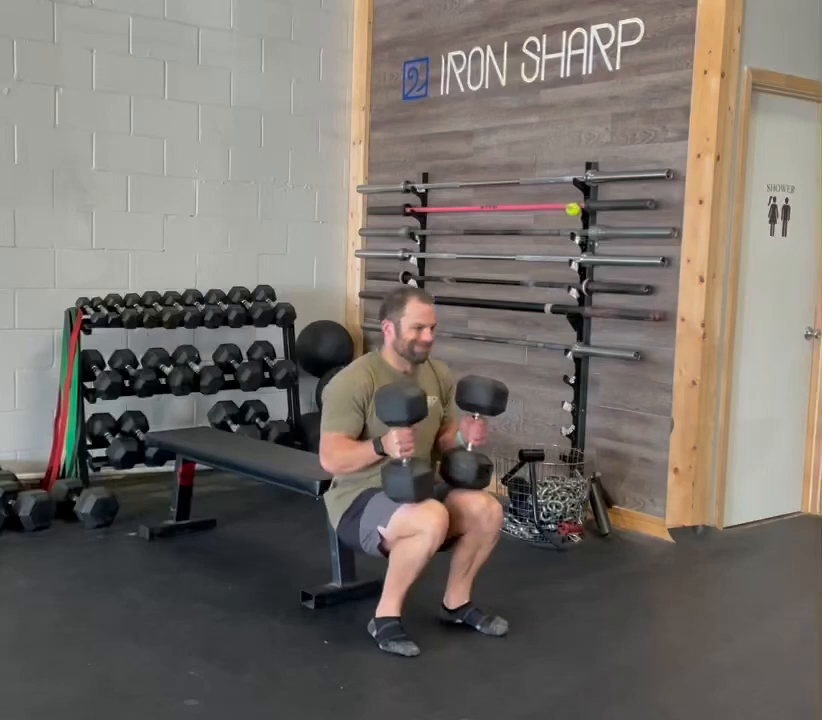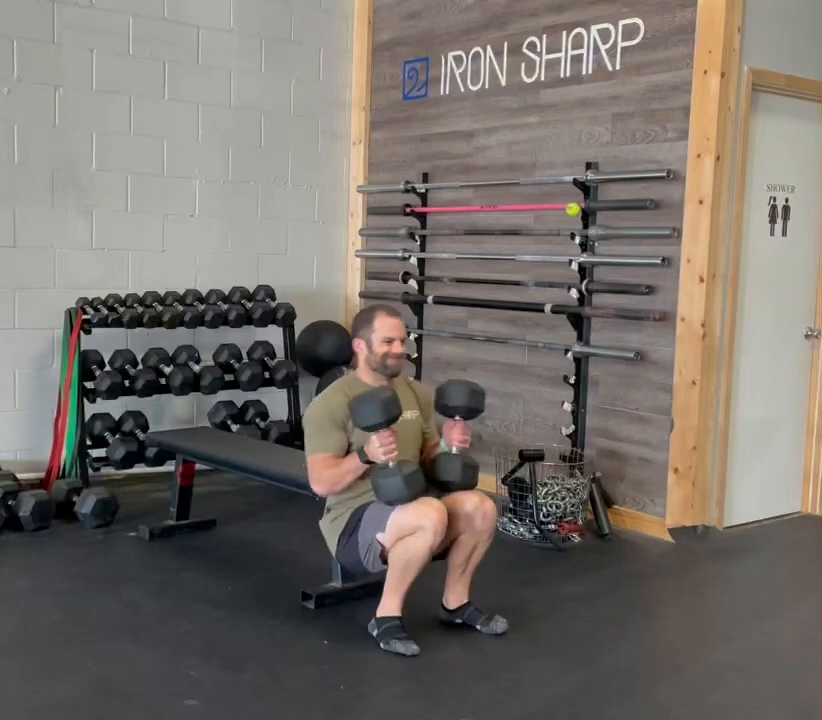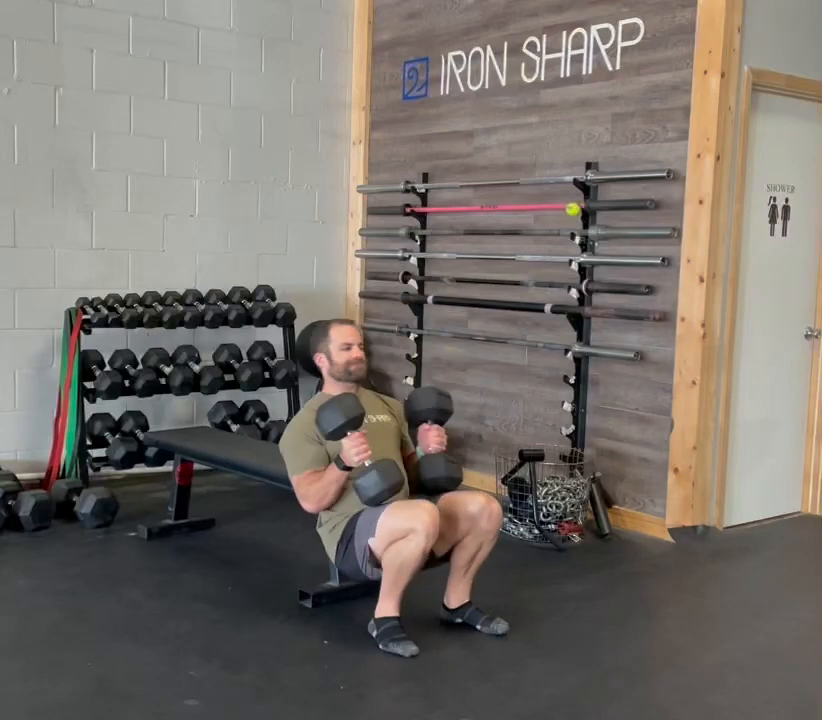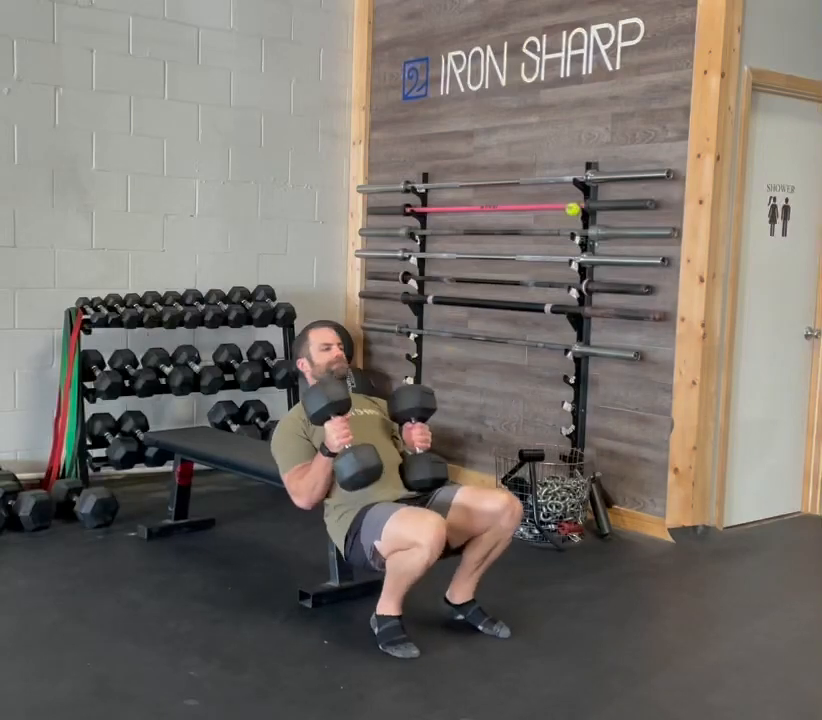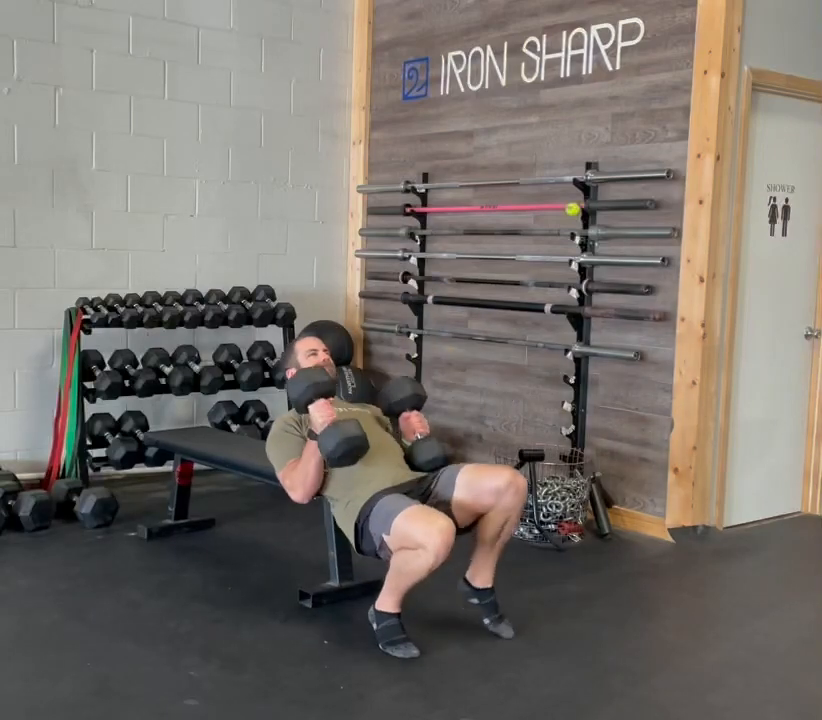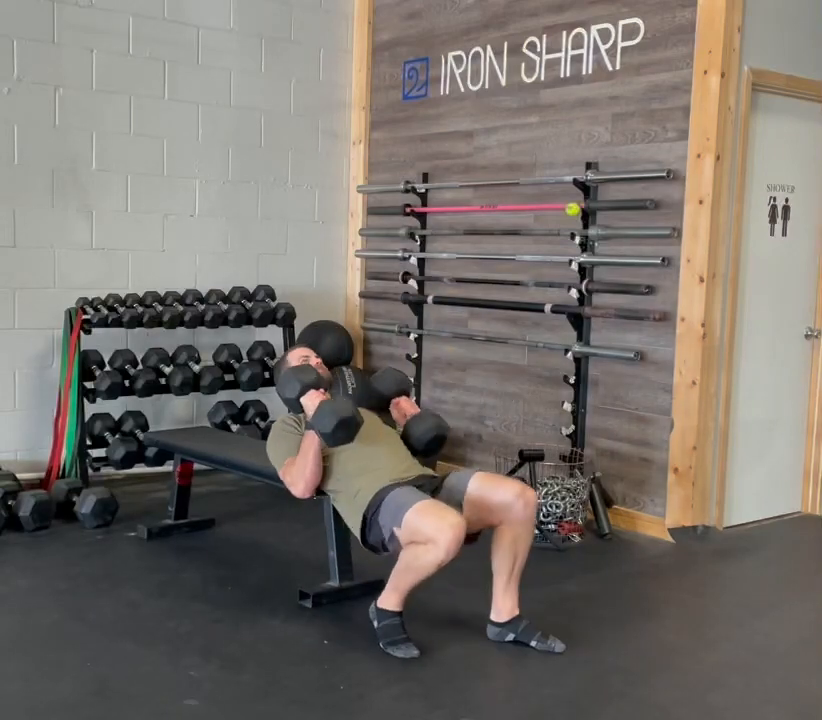
dt=0.2s
person 1, frame 1
left shoulder: (438, 375)
right shoulder: (355, 382)
left elbow: (440, 440)
right elbow: (330, 457)
left wrist: (464, 436)
right wrist: (381, 446)
right hip: (360, 502)
left knee: (487, 511)
right knee: (432, 521)
left ankle: (456, 603)
right ankle: (386, 616)
person 1, frame 2
left shoulder: (417, 394)
right shoulder: (332, 404)
left elbow: (427, 459)
right elbow: (321, 481)
left wrist: (448, 445)
right wrist: (366, 455)
left hip: (407, 506)
right hip: (355, 522)
left knee: (480, 509)
right knee: (431, 515)
left ankle: (456, 603)
right ankle: (387, 615)
person 1, frame 3
left shoulder: (387, 405)
right shoulder: (306, 424)
right elbow: (311, 501)
left wrist: (426, 451)
right wrist: (344, 463)
left hip: (402, 522)
right hip: (351, 533)
left knee: (485, 509)
right knee: (424, 517)
left ankle: (457, 603)
right ankle: (385, 617)
person 1, frame 4
left shoulder: (374, 405)
right shoulder: (294, 424)
right elbow: (304, 497)
left wrist: (414, 447)
right wrist: (328, 450)
left hip: (414, 500)
right hip: (362, 521)
left knee: (505, 507)
right knee: (430, 531)
left ankle: (460, 597)
right ankle: (387, 614)
person 1, frame 5
left shoulder: (366, 409)
right shoulder: (288, 426)
right elbow: (300, 492)
left wrist: (412, 437)
right wrist: (317, 434)
left hip: (419, 485)
right hip: (369, 505)
left knee: (510, 485)
right knee: (438, 534)
left ankle: (479, 583)
right ankle: (386, 609)
person 1, frame 6
left shoulder: (360, 412)
right shoulder: (287, 426)
right elbow: (302, 487)
left wrist: (407, 424)
right wrist: (314, 424)
left hip: (424, 481)
right hip: (378, 499)
left knee: (519, 499)
right knee: (448, 531)
left ankle: (505, 617)
right ankle: (388, 606)
